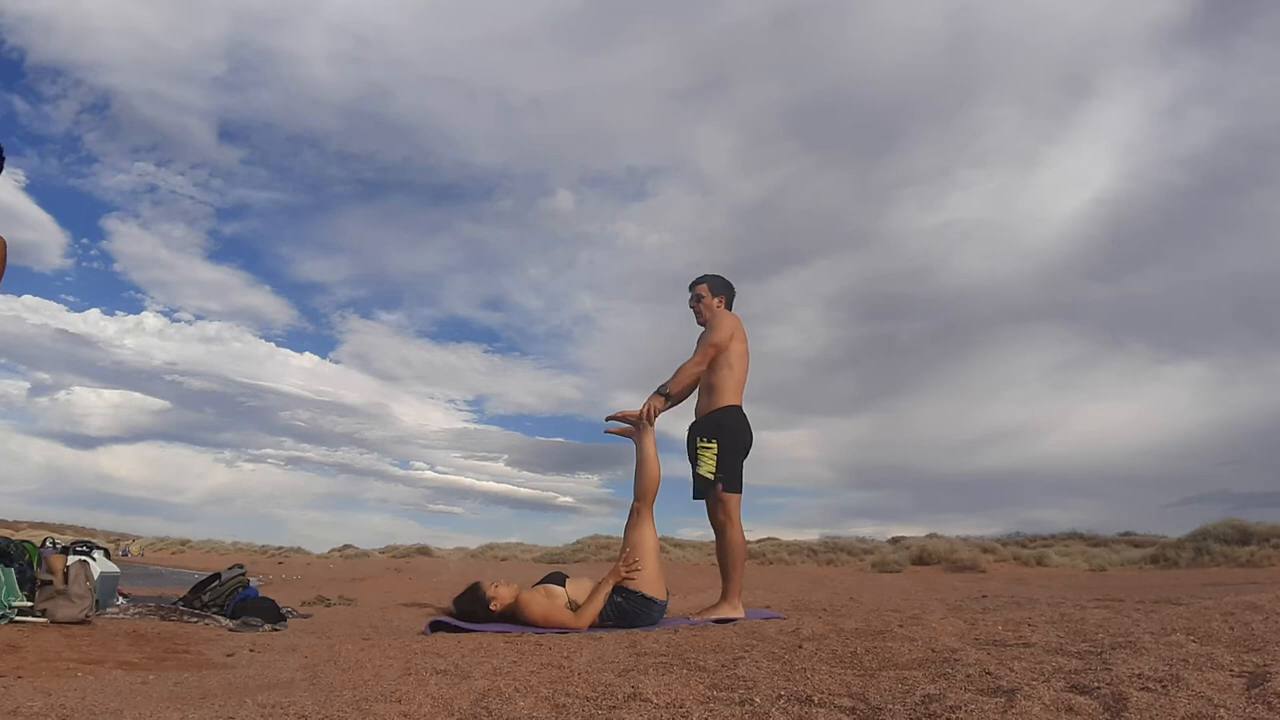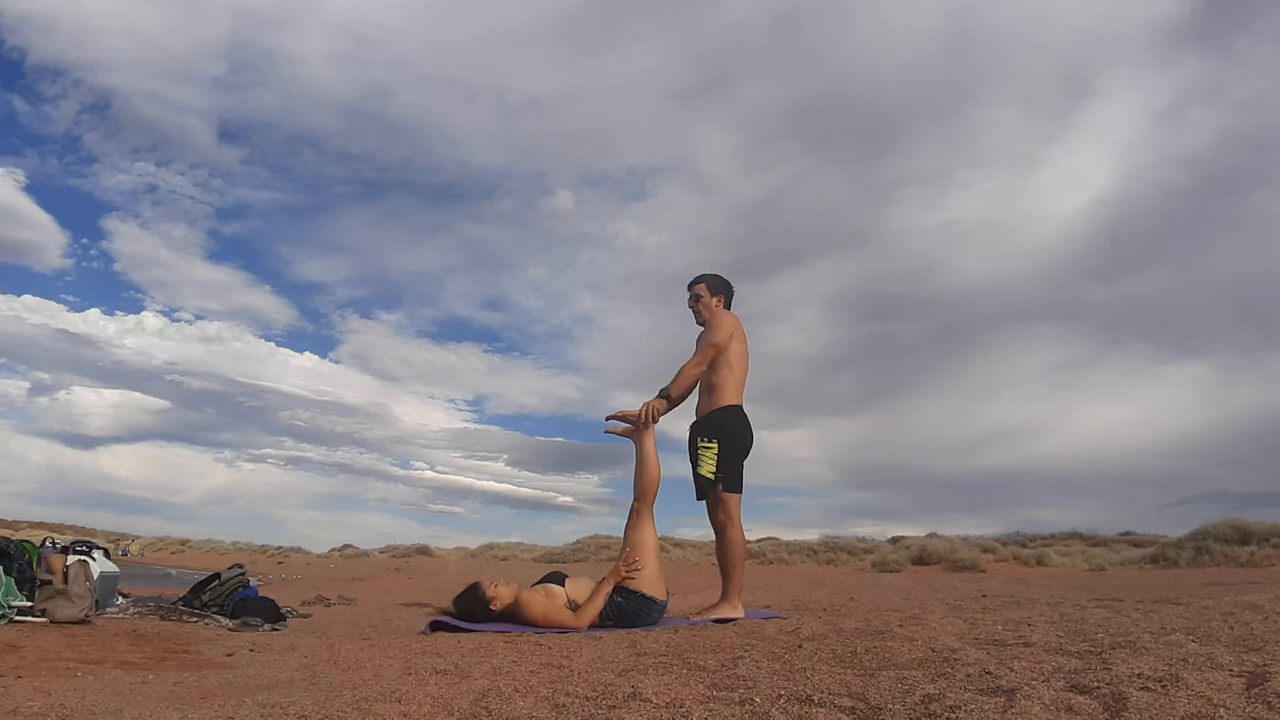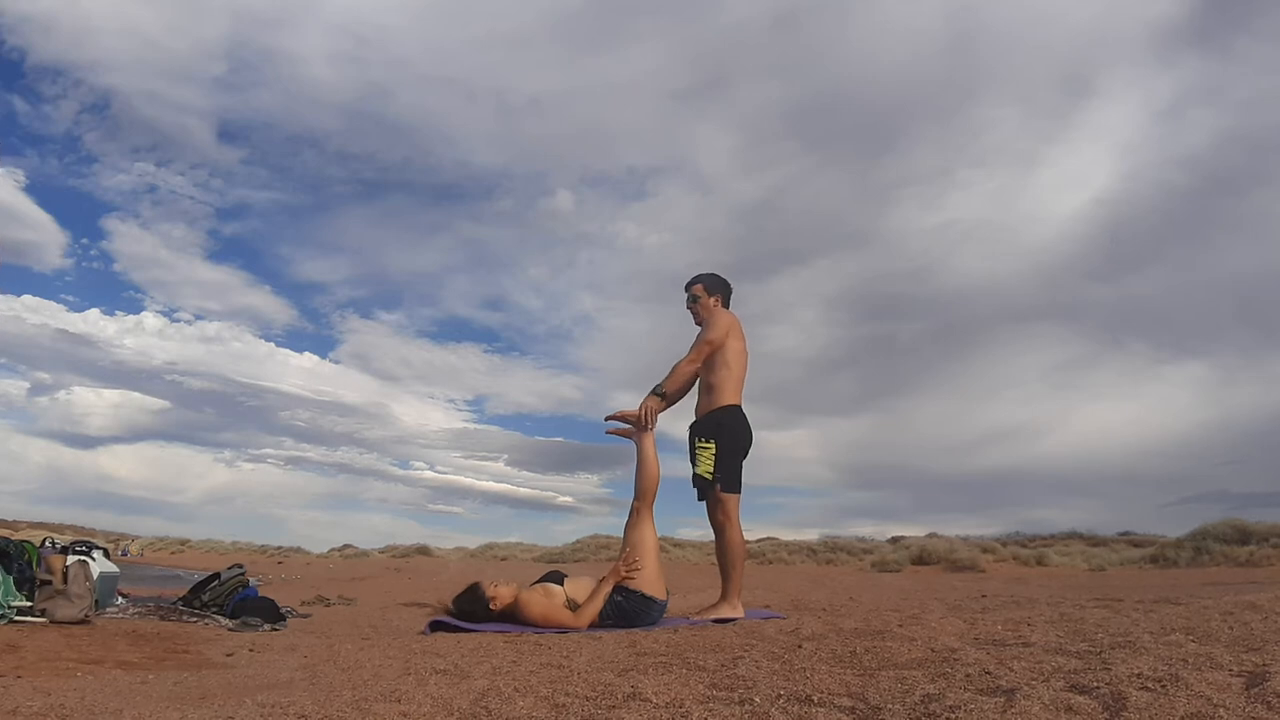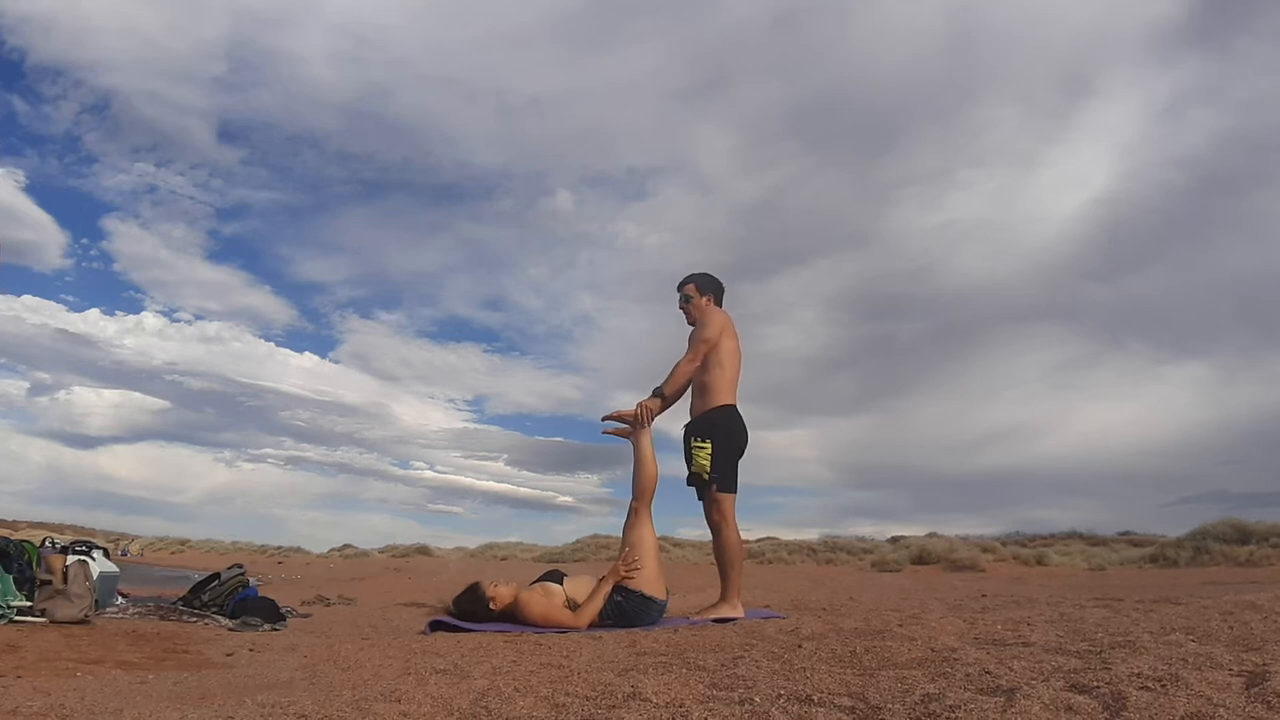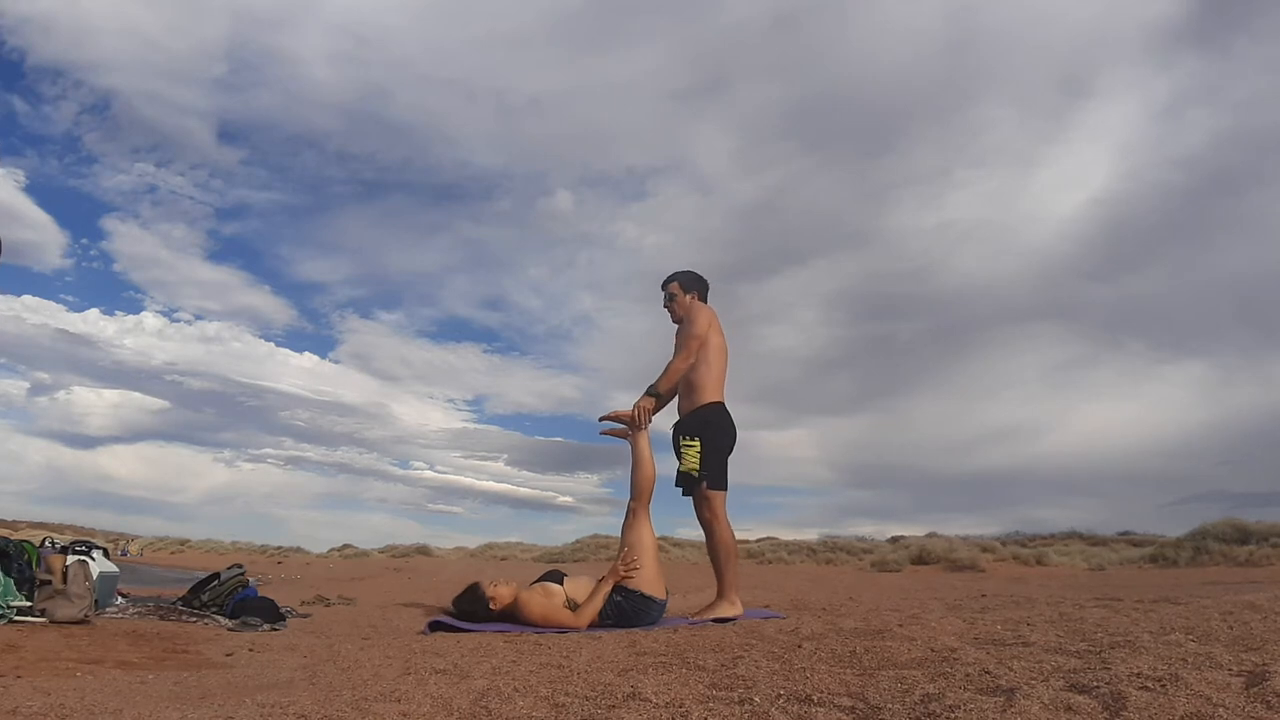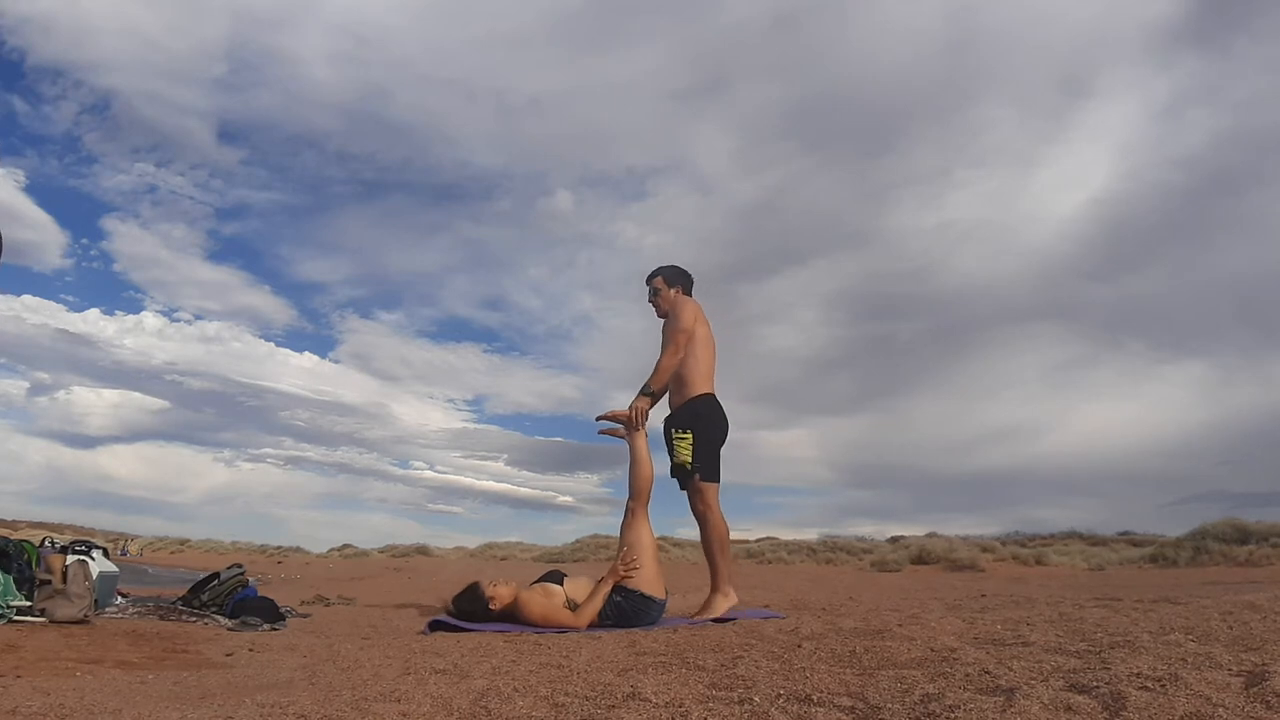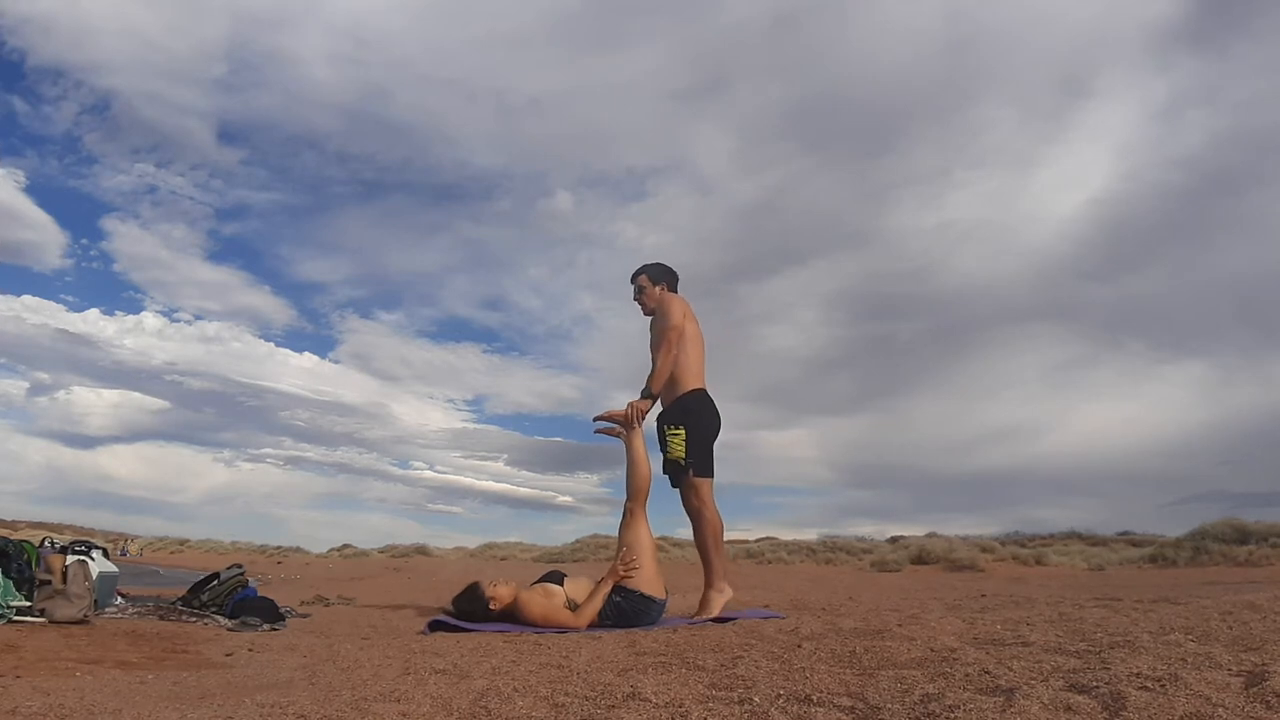
dt=0.3s
person 1, frame 1
left shoulder: (725, 321)
right shoulder: (712, 336)
left elbow: (696, 364)
right elbow: (691, 384)
left wrist: (659, 394)
right wrist: (655, 409)
left hip: (722, 426)
right hip: (714, 428)
left knee: (727, 516)
right knee: (720, 518)
left ankle: (732, 602)
right ankle: (729, 601)
person 1, frame 2
left shoulder: (724, 321)
right shoulder: (710, 335)
left elbow: (697, 365)
right elbow: (690, 385)
left wrist: (661, 398)
right wrist: (653, 411)
left hip: (724, 425)
right hip: (715, 428)
left knee: (727, 516)
right knee: (721, 518)
left ankle: (731, 602)
right ankle: (729, 600)
person 1, frame 3
left shoulder: (723, 319)
right shoulder: (712, 335)
left elbow: (691, 363)
right elbow: (687, 382)
left wrist: (655, 395)
right wrist: (652, 410)
left hip: (723, 425)
right hip: (714, 428)
left knee: (725, 516)
right knee: (720, 518)
left ankle: (731, 601)
right ankle: (728, 600)
person 1, frame 4
left shoulder: (714, 318)
right shoulder: (706, 335)
left elbow: (691, 362)
right elbow: (685, 385)
left wrist: (656, 397)
right wrist: (650, 411)
left hip: (719, 425)
right hip: (710, 427)
left knee: (723, 514)
right knee: (716, 516)
left ankle: (731, 600)
right ankle: (729, 599)
person 1, frame 5
left shoulder: (700, 314)
right shoulder: (690, 331)
left elbow: (684, 360)
right elbow: (677, 385)
left wrist: (649, 395)
right wrist: (647, 413)
left hip: (707, 422)
right hip: (698, 425)
left knee: (712, 511)
right knee: (708, 514)
left ankle: (729, 597)
right ankle: (725, 597)
person 1, frame 6
left shoulder: (685, 307)
right shoulder: (678, 324)
left elbow: (673, 355)
right elbow: (669, 378)
left wrist: (645, 396)
right wrist: (639, 413)
left hip: (699, 414)
right hip: (692, 418)
left knee: (706, 503)
right knee: (702, 506)
left ankle: (723, 589)
right ankle: (720, 590)
person 1, frame 7
left shoulder: (672, 303)
right shoulder: (664, 322)
left elbow: (667, 354)
right elbow: (664, 369)
left wrist: (646, 398)
right wrist: (638, 412)
left hip: (690, 410)
right hip: (683, 415)
left knee: (699, 499)
right knee: (694, 503)
left ankle: (717, 584)
right ankle: (715, 585)
person 2, frame 1
left shoulder: (527, 601)
right shoulder: (525, 603)
right elbow: (578, 621)
right wrist: (609, 580)
left hip: (632, 603)
right hip: (637, 604)
right knee: (641, 508)
left ankle: (641, 438)
right ankle: (645, 433)
person 2, frame 2
left shoulder: (525, 601)
right shoulder: (525, 603)
right elbow: (578, 621)
right wrist: (610, 580)
left hip: (635, 603)
right hip: (638, 603)
right knee: (641, 508)
left ankle: (641, 438)
right ankle: (645, 433)
person 2, frame 3
left shoulder: (525, 600)
right shoulder: (525, 603)
right elbow: (578, 621)
right wrist: (610, 579)
left hip: (633, 602)
right hip: (637, 602)
right knee: (641, 508)
left ankle: (642, 438)
right ankle: (644, 434)
person 2, frame 4
left shoulder: (526, 599)
right shoulder: (524, 602)
right elbow: (578, 621)
right wrist: (610, 580)
left hip: (632, 604)
right hip: (636, 604)
right knee: (639, 508)
left ankle: (638, 437)
right ankle: (641, 433)
person 2, frame 5
left shoulder: (525, 600)
right shoulder: (524, 603)
right elbow: (578, 620)
right wrist: (610, 579)
left hip: (631, 602)
right hip: (636, 602)
right knee: (637, 508)
left ankle: (636, 437)
right ankle: (639, 433)
person 2, frame 6
left shoulder: (525, 599)
right shoulder: (524, 602)
right elbow: (578, 621)
right wrist: (609, 579)
left hip: (634, 603)
right hip: (637, 603)
right knee: (636, 508)
left ankle: (634, 436)
right ankle: (636, 432)
person 2, frame 7
left shoulder: (526, 599)
right shoulder: (524, 602)
right elbow: (577, 621)
right wrist: (609, 580)
left hip: (630, 602)
right hip: (636, 603)
right knee: (634, 508)
left ankle: (630, 438)
right ankle: (633, 431)
